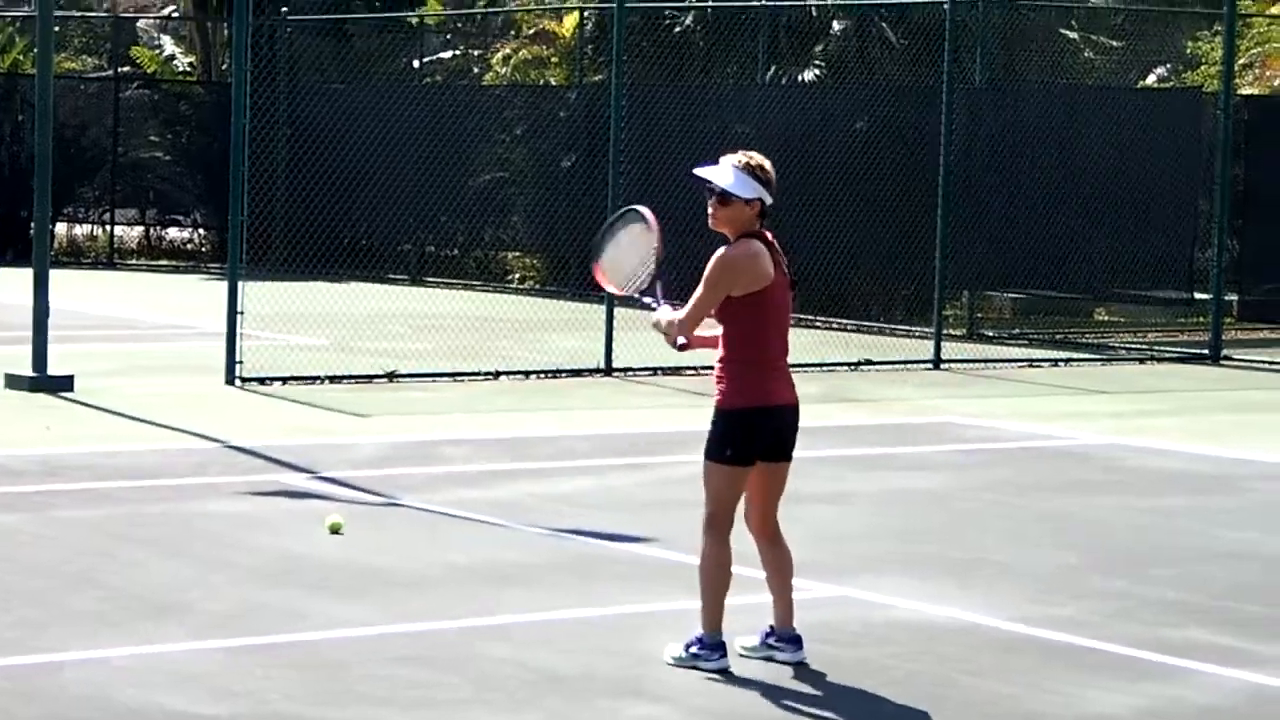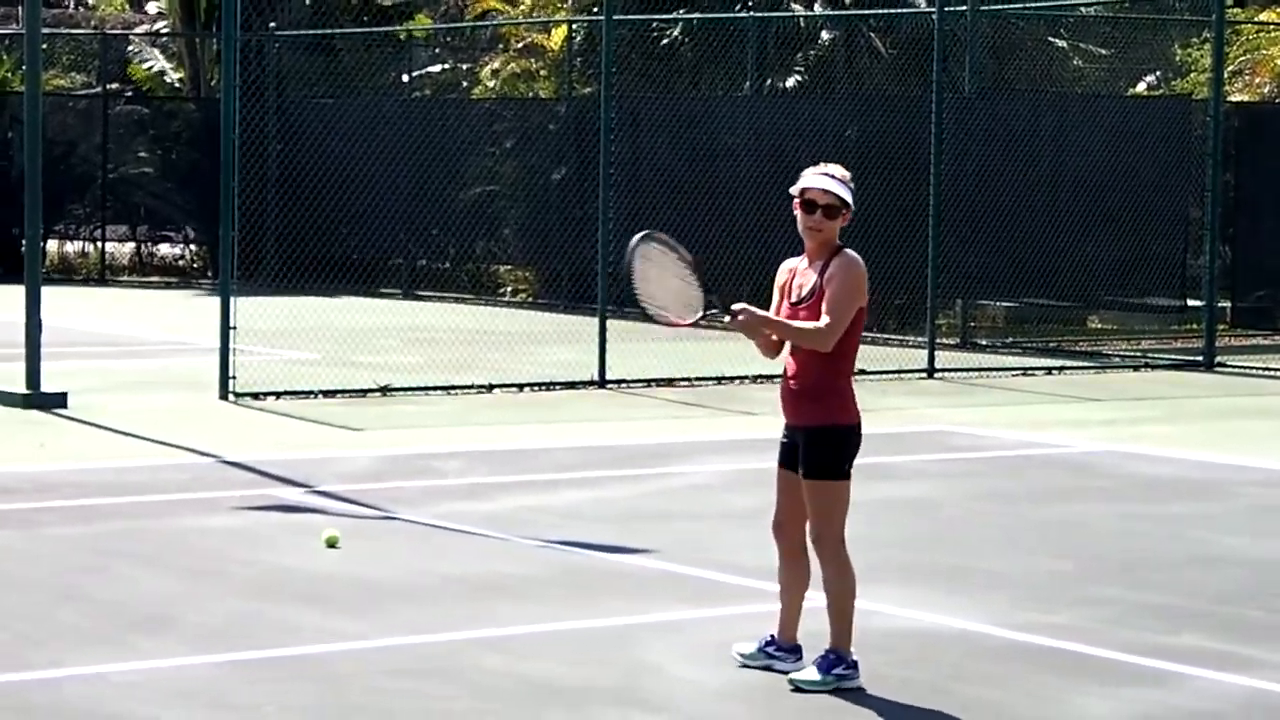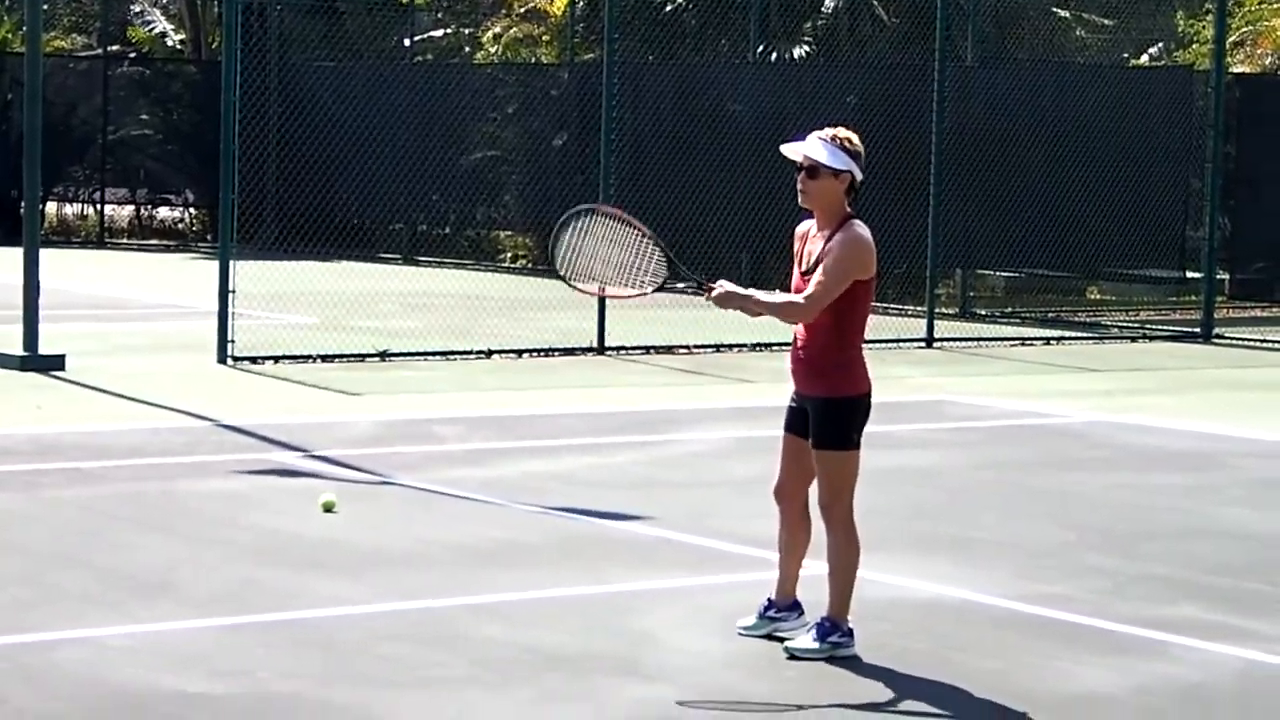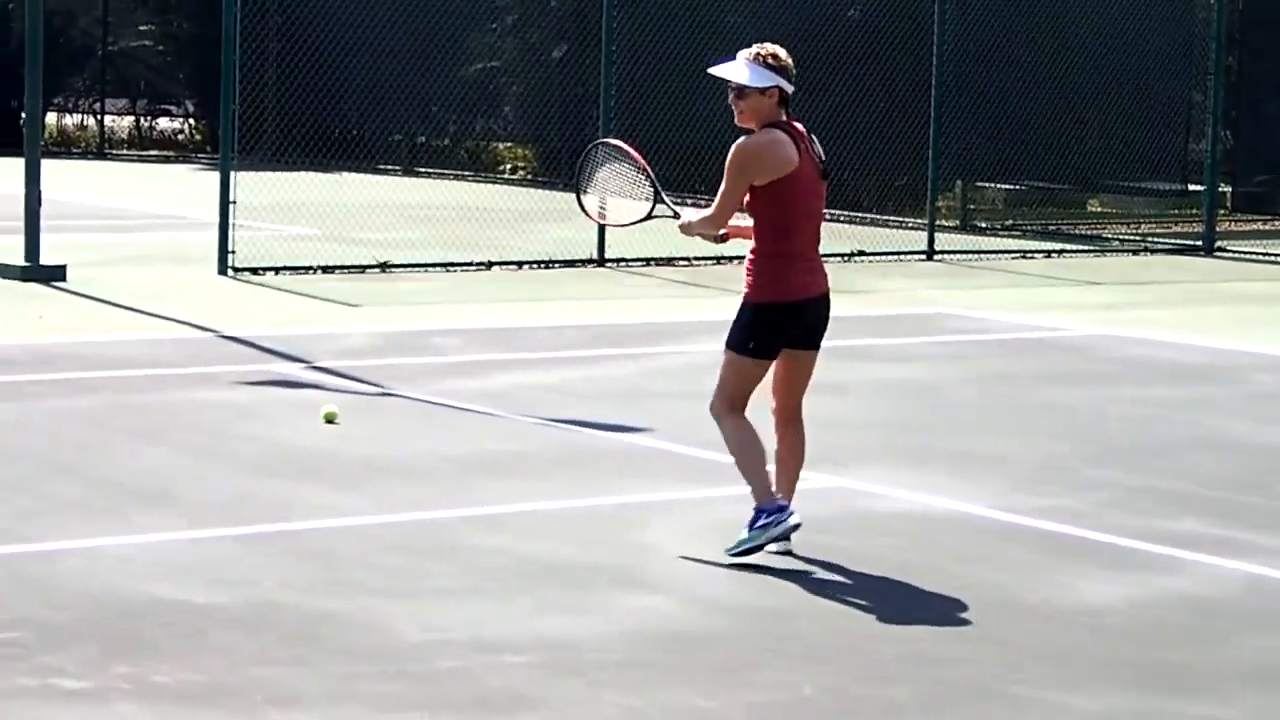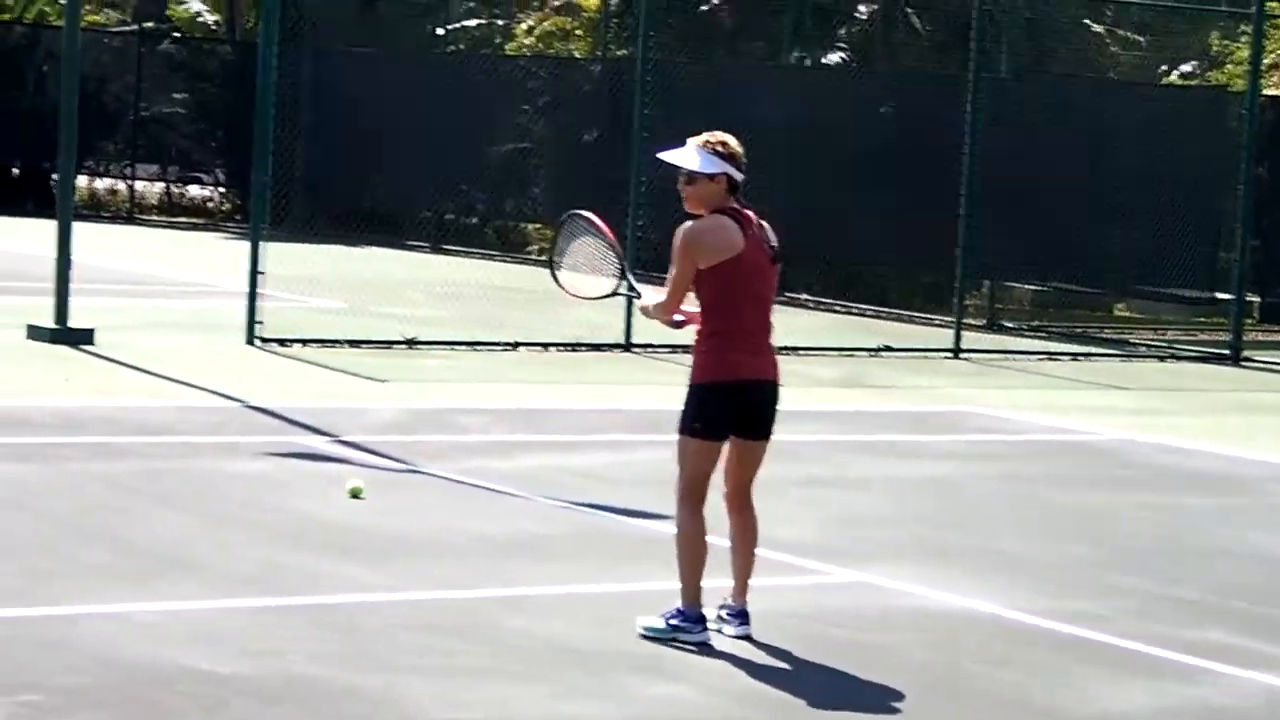
dt=1s
person 1, frame 1
left shoulder: (733, 257)
right shoulder: (769, 252)
left elbow: (684, 321)
left wrist: (666, 319)
right wrist: (697, 338)
left hip: (743, 407)
right hip: (780, 405)
left knee: (716, 525)
right knee: (763, 523)
left ankle: (709, 643)
right ankle: (784, 633)
person 1, frame 2
left shoulder: (847, 266)
right shoulder: (789, 269)
left elbow: (825, 337)
right elbow: (773, 345)
left wrist: (762, 316)
right wrist: (753, 328)
left hip: (830, 423)
right hip: (798, 420)
left knee: (827, 540)
right knee: (786, 531)
left ankle: (841, 659)
right ankle: (784, 642)
person 1, frame 3
left shoulder: (852, 240)
right shoulder: (805, 232)
left elbow: (807, 309)
left wrist: (742, 296)
right wrist: (754, 299)
left hip: (839, 392)
right hip: (808, 388)
left knee: (834, 509)
right knee: (788, 494)
left ankle: (837, 627)
right ankle: (784, 604)
person 1, frame 4
left shoulder: (752, 148)
right shoulder: (806, 142)
left elbow: (715, 220)
left wrist: (692, 223)
right wrist: (734, 229)
left hip: (772, 298)
right hip: (813, 296)
left knee: (726, 407)
right knee: (787, 411)
left ankle: (768, 509)
right ankle: (777, 513)
person 1, frame 5
left shoulder: (697, 232)
right shoulder: (761, 232)
left elbow: (667, 306)
left wrist: (651, 308)
right wrist: (691, 314)
left hip: (718, 379)
right hip: (762, 379)
left knee: (690, 497)
right knee: (739, 496)
left ankle: (690, 615)
right ankle: (736, 608)
